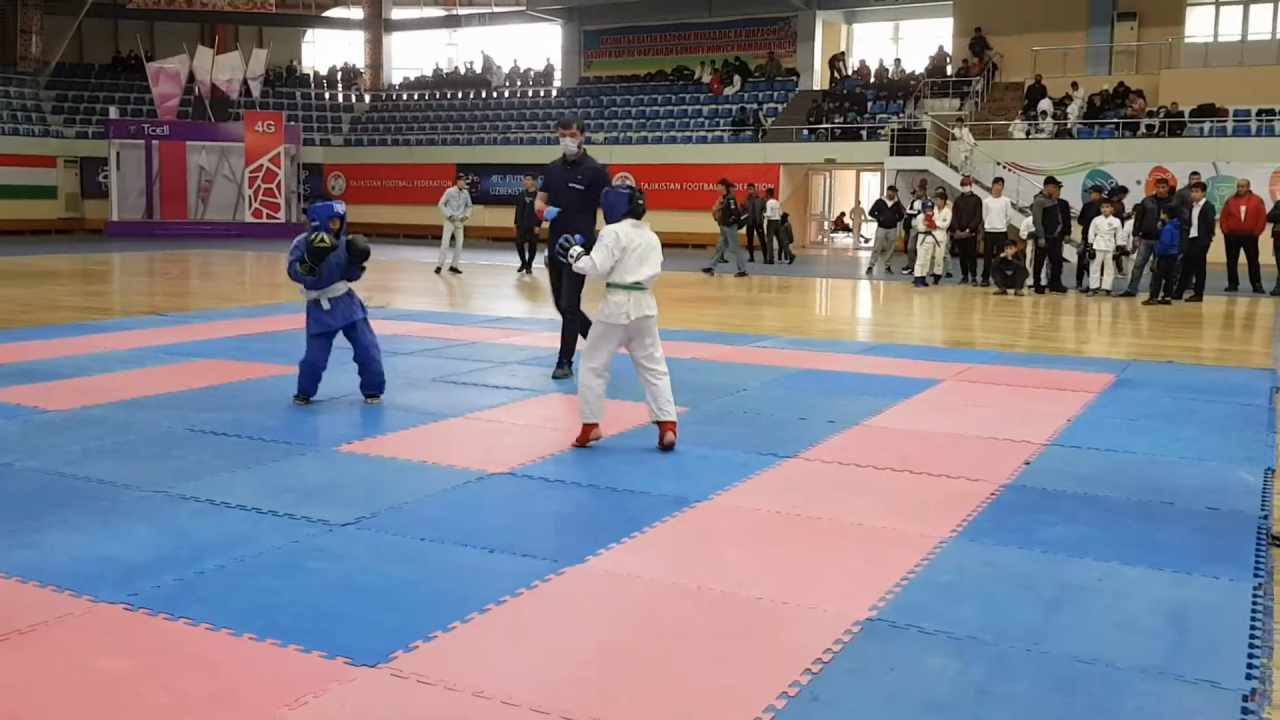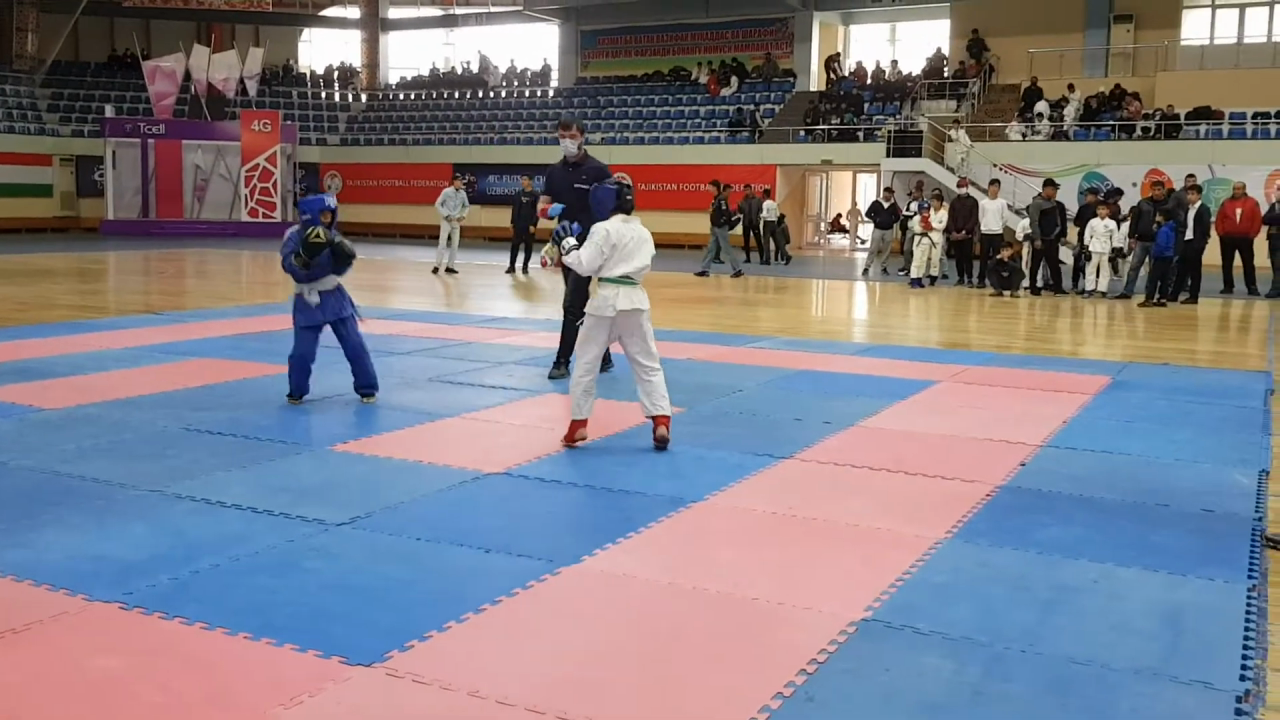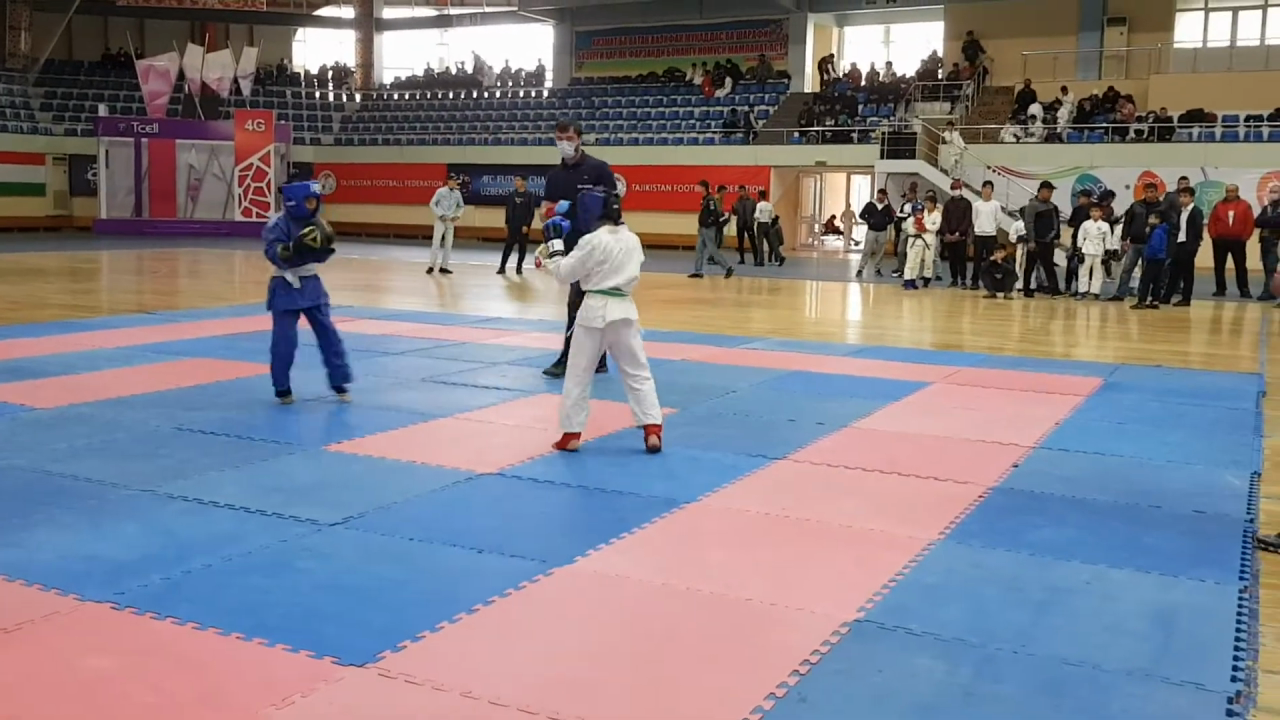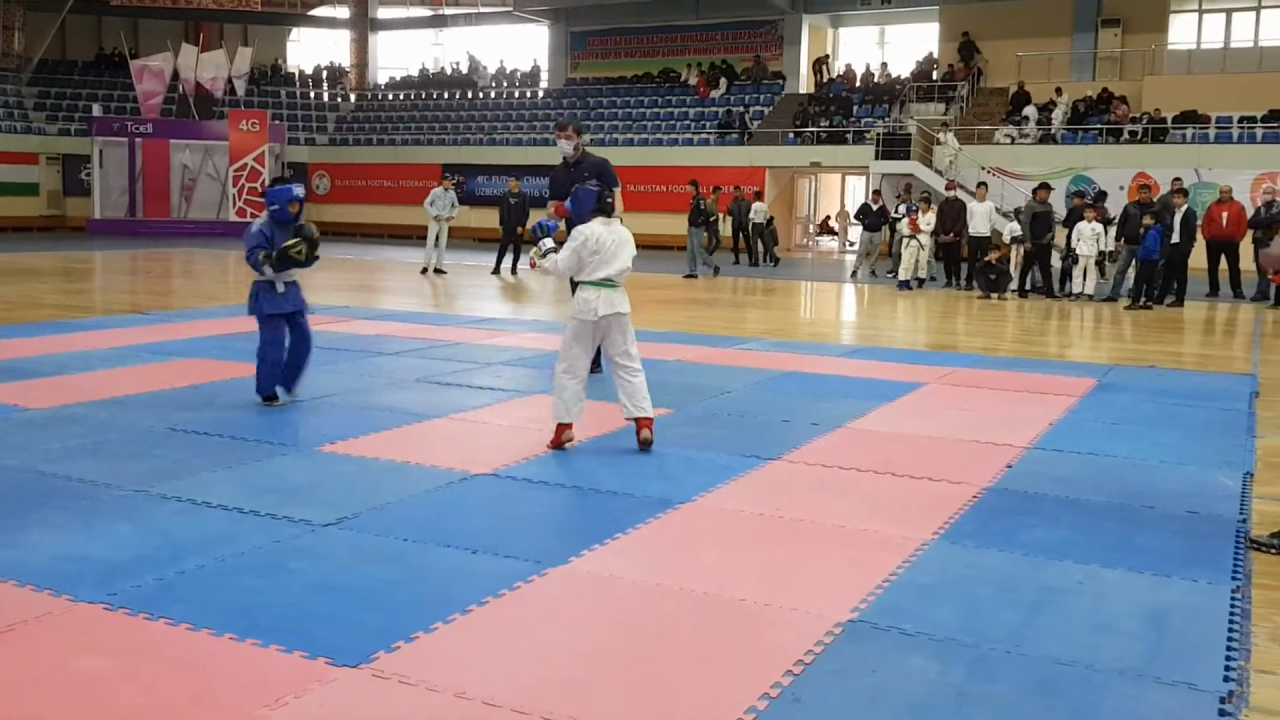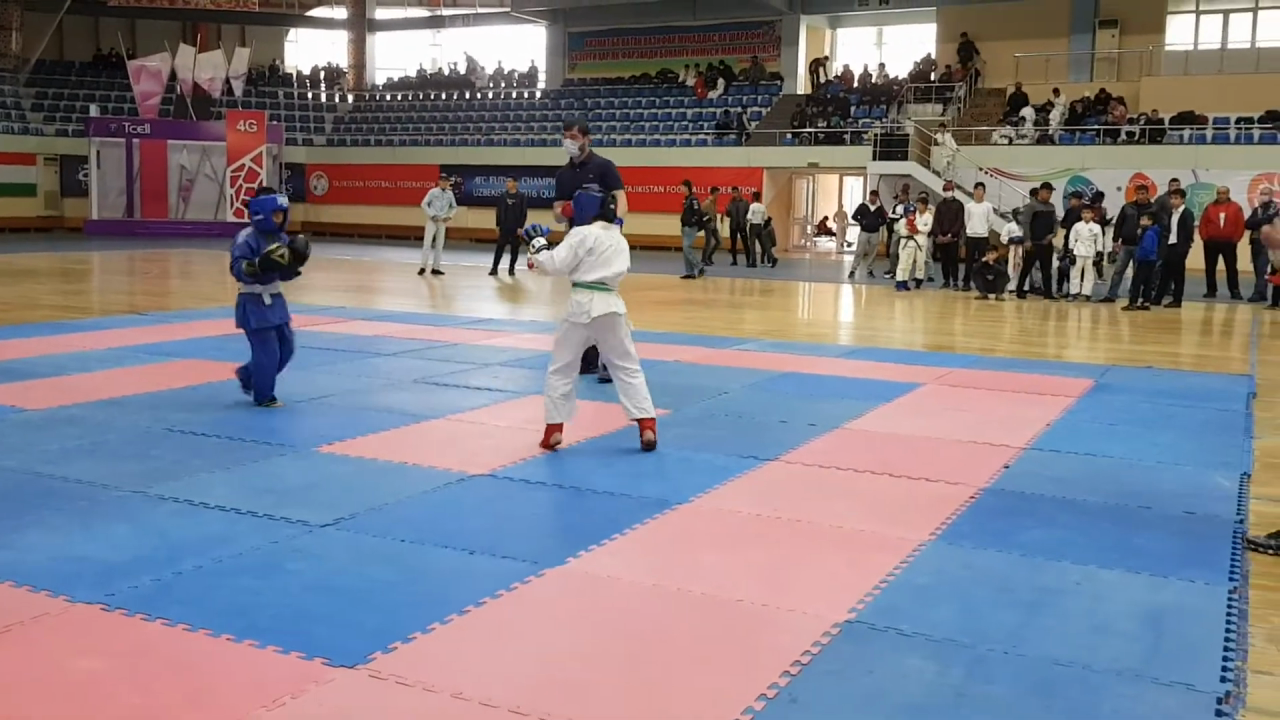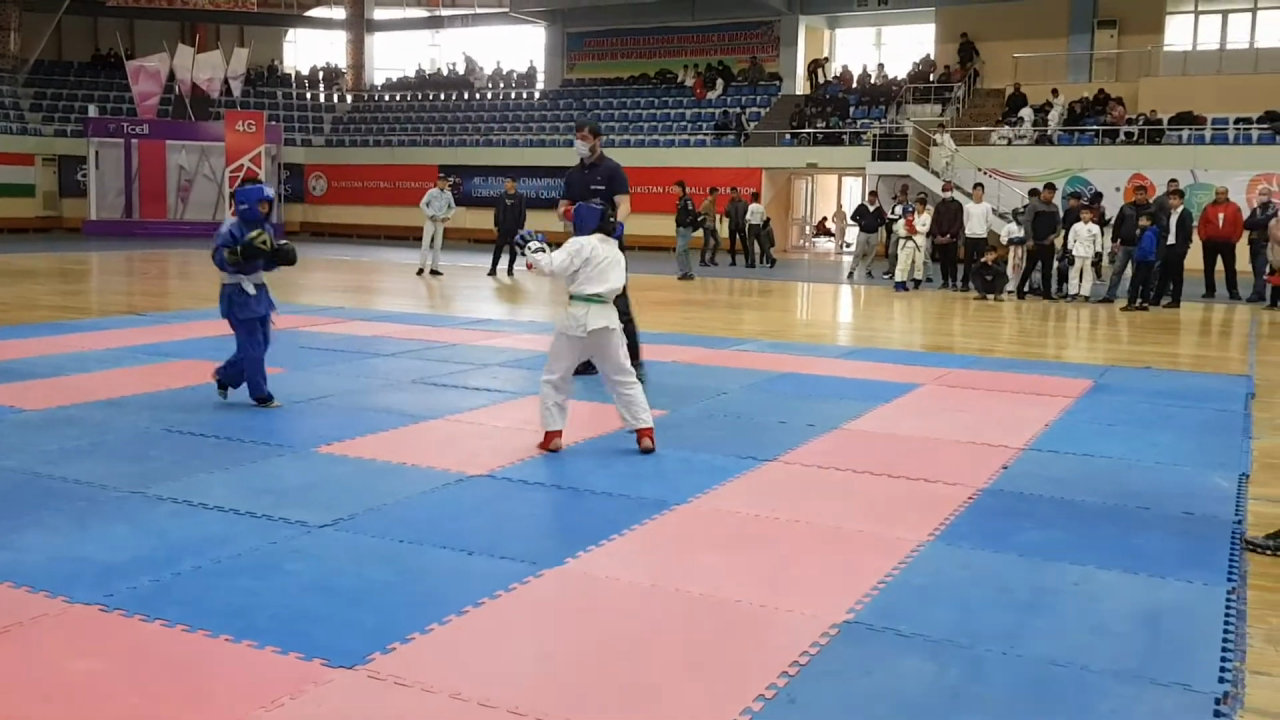
dt=0.1s
person 1, frame 1
left shoulder: (613, 233)
right shoulder: (652, 238)
left elbow: (596, 267)
left wrist: (574, 252)
left hip: (616, 306)
right hip: (644, 305)
left knee: (594, 366)
right knee: (654, 367)
left ankle: (590, 427)
right ankle: (667, 428)
person 1, frame 2
left shoulder: (604, 230)
right shoulder: (643, 232)
left elbow: (584, 266)
left wrist: (567, 245)
left hip: (607, 300)
right hip: (636, 300)
left knee: (587, 362)
right knee: (647, 363)
left ankle: (578, 424)
right ankle: (661, 422)
person 1, frame 3
left shoulder: (591, 241)
right shoulder: (632, 240)
left elbow: (564, 273)
left wrist: (555, 246)
left hip: (595, 312)
right hip: (624, 310)
left knee: (578, 374)
right knee: (638, 373)
left ankle: (571, 434)
right ankle: (652, 430)
person 1, frame 4
left shoulder: (584, 233)
right shoulder: (625, 234)
left elbow: (561, 268)
left wrist: (546, 246)
left hip: (588, 303)
right hip: (616, 303)
left knee: (570, 368)
right knee: (629, 366)
left ankle: (565, 426)
right ankle: (644, 424)
person 1, frame 5
left shoulder: (582, 235)
right shoulder: (620, 240)
left elbow: (554, 264)
left wrist: (538, 245)
left hip: (582, 306)
right hip: (611, 306)
left knee: (561, 368)
right knee: (628, 366)
left ankle: (554, 430)
right ankle: (647, 427)
person 1, frame 6
left shoulder: (580, 245)
right shoulder: (616, 253)
left elbow: (551, 266)
left wrist: (533, 247)
left hip: (578, 317)
right hip: (606, 318)
left knee: (554, 377)
right knee: (624, 378)
left ankle: (553, 435)
right ankle: (645, 434)
person 2, frame 1
left shoulder: (595, 171)
right shoulder: (553, 168)
right elbow: (540, 201)
right wrist: (544, 211)
left hip: (580, 247)
left knee: (569, 306)
right knee: (564, 306)
left ankle: (564, 362)
person 2, frame 2
left shoulder: (598, 170)
right shoulder: (554, 171)
right elbow: (541, 205)
right wrist: (549, 210)
left knee: (572, 305)
right knee: (577, 307)
left ankle: (562, 361)
right ankle: (602, 356)
person 2, frame 3
left shoulder: (598, 168)
right shoulder: (554, 175)
right elbow: (544, 212)
right wrist: (555, 211)
right hip: (571, 246)
left knee: (576, 303)
right knee: (580, 304)
left ankle: (565, 361)
right ankle: (597, 360)
person 2, frame 4
left shoulder: (599, 165)
right shoulder: (557, 174)
left elbow: (616, 200)
right elbow: (552, 211)
right wrist: (563, 209)
right ankle: (592, 359)
person 2, frame 5
left shoulder: (603, 167)
right shoulder: (563, 174)
left elbow: (620, 201)
right elbow: (557, 211)
right wrist: (568, 211)
right ankle: (589, 359)
person 2, frame 6
left shoulder: (612, 170)
right shoulder: (573, 174)
left elbow: (624, 207)
right elbow: (562, 210)
left wrist: (614, 229)
right wrist: (571, 212)
left knee: (619, 306)
left ankle: (635, 362)
right ankle: (588, 360)
person 3, frame 1
left shoulder: (342, 241)
right shoulder: (302, 244)
left elbow: (351, 276)
right elbow: (296, 273)
left wrist: (357, 261)
right wrist: (312, 258)
left hip: (346, 302)
right hip: (320, 308)
left knee: (368, 347)
right knee: (316, 357)
left ankle: (373, 389)
right ankle: (304, 392)
person 3, frame 2
left shoulder: (331, 235)
right shoulder: (294, 236)
left elbow: (338, 269)
right elbow: (290, 267)
left wrist: (344, 257)
right wrist: (307, 253)
left hip: (335, 296)
right hip: (309, 302)
left knee: (354, 343)
right knee: (303, 350)
left ankle: (366, 388)
right ankle: (296, 391)
person 3, frame 3
left shoulder: (313, 223)
right shoulder: (278, 224)
left elbow: (319, 256)
right elbow: (274, 253)
left wrist: (325, 243)
right wrist: (297, 246)
left hip: (310, 285)
right hip: (286, 288)
left knee: (328, 334)
right knee: (285, 338)
left ankle: (339, 382)
right ankle: (282, 387)
person 3, frame 4
left shoulder: (295, 226)
right shoulder: (261, 228)
left elbow: (301, 262)
right elbow: (255, 260)
left wrist: (310, 250)
right wrist: (280, 257)
left hip: (291, 289)
right hip: (267, 292)
left knee: (302, 338)
right knee: (273, 343)
left ankle: (287, 381)
right ankle: (267, 391)
person 3, frame 5
left shoulder: (280, 238)
right shoulder: (247, 239)
right elbow: (238, 270)
left wrist: (295, 263)
right wrist: (261, 264)
left hip: (274, 300)
right hip: (253, 303)
left knee: (286, 348)
right knee: (267, 352)
left ankle: (248, 376)
right ankle: (263, 395)
person 3, frame 6
left shoulder: (264, 228)
right shoulder: (231, 228)
right elbow: (220, 259)
left wrist: (279, 256)
right wrist: (244, 252)
left hip: (258, 291)
right hip: (237, 294)
left knee: (260, 343)
right knee: (252, 345)
left ankle: (225, 376)
right ankle: (260, 395)
